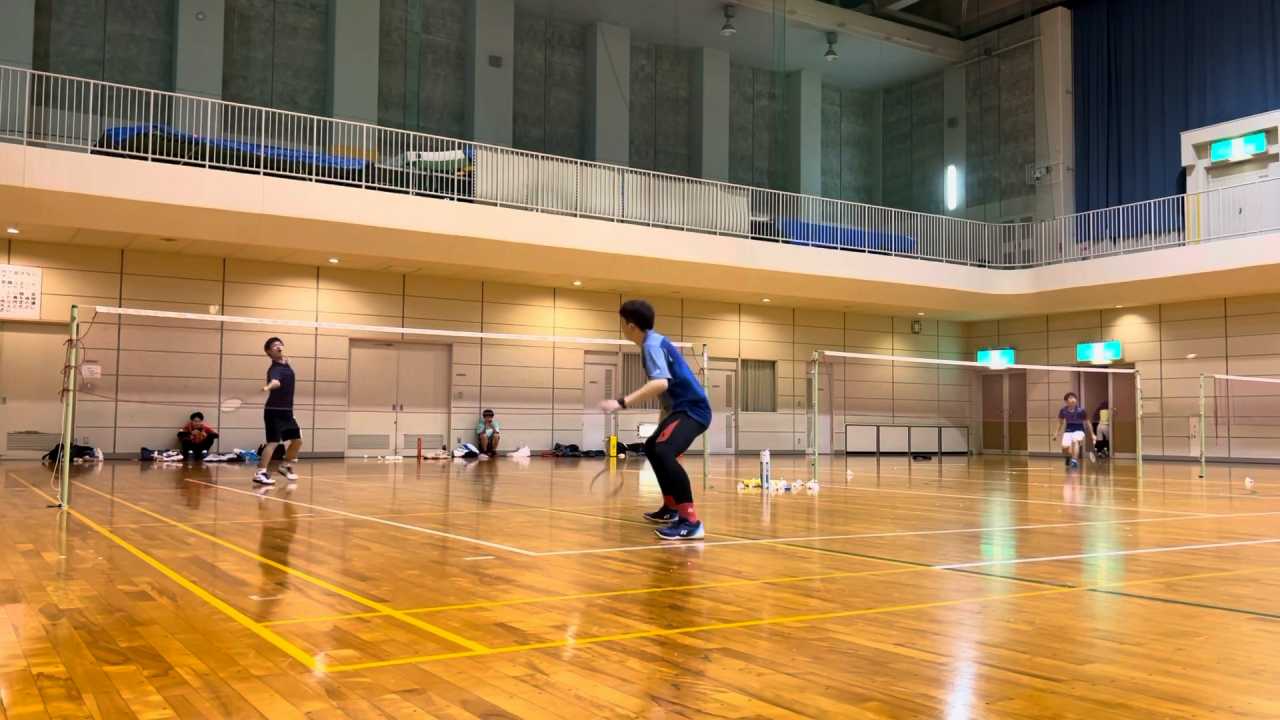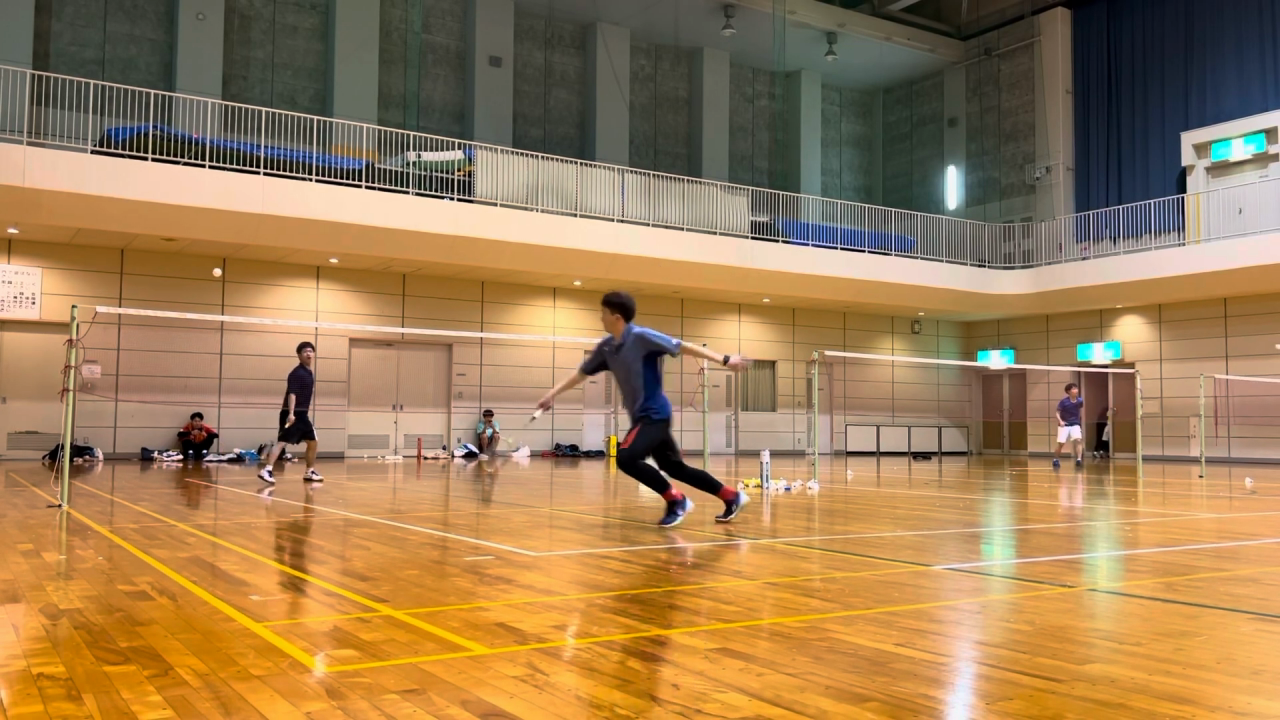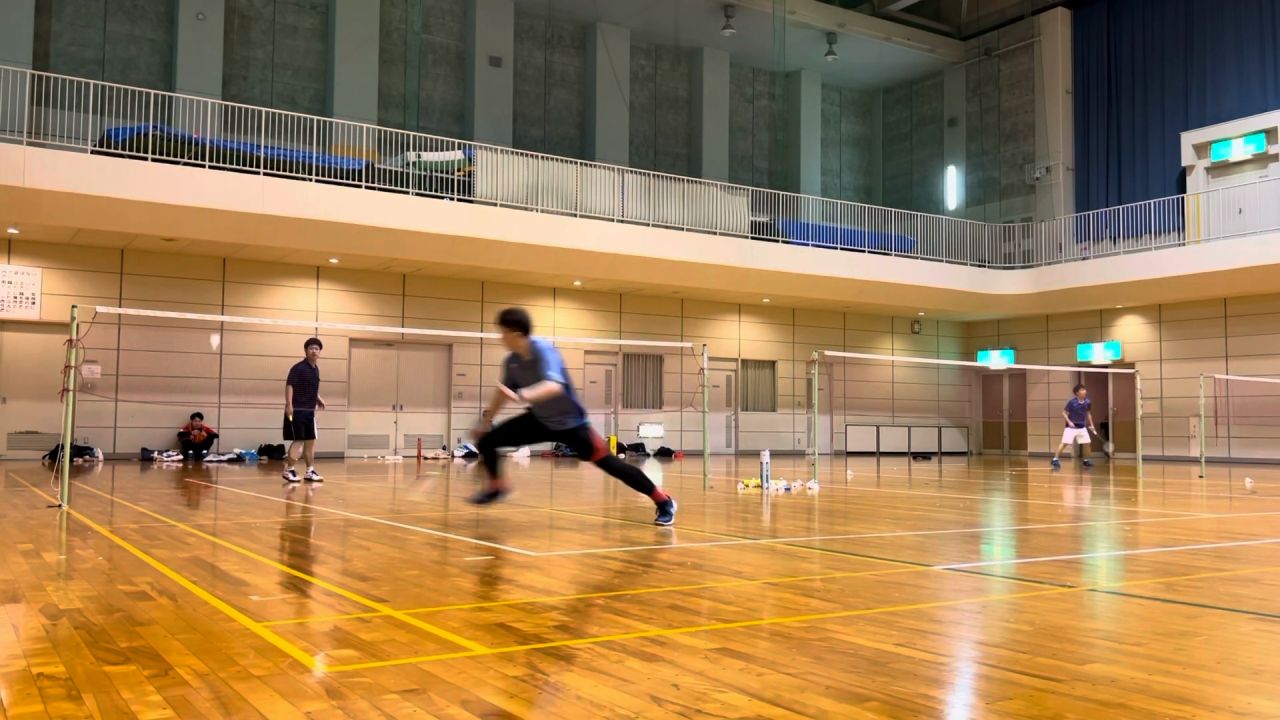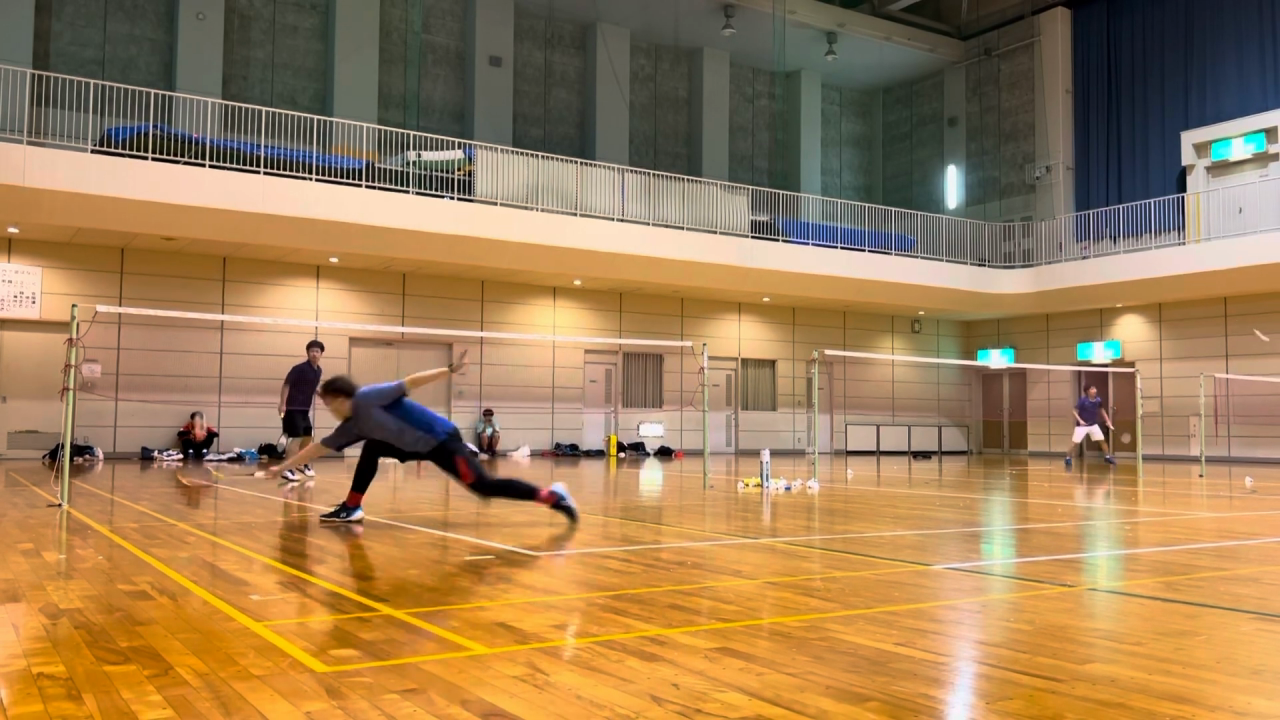
dt=0.3s
person 1, frame 1
left shoulder: (654, 345)
right shoulder: (654, 343)
left elbow: (661, 382)
left wrist: (622, 402)
right wrist: (667, 418)
left hip: (692, 411)
right hip: (683, 410)
left knee: (661, 452)
right knee: (655, 448)
left ankle: (690, 522)
right ankle: (671, 507)
person 1, frame 2
left shoulder: (641, 337)
right shoulder: (605, 347)
left elbow: (684, 347)
right elbow: (582, 373)
left wrist: (724, 359)
right wrist: (553, 394)
left hip: (653, 415)
right hip: (641, 417)
left knee: (626, 458)
right knee: (673, 466)
left ankle: (676, 501)
right ankle: (732, 497)
person 1, frame 3
left shoulder: (543, 351)
right shoulder: (513, 362)
left elbow: (555, 387)
right elbow: (503, 394)
left wrist: (522, 396)
right wrist: (486, 419)
left hip: (572, 422)
right hip: (540, 420)
left knee: (610, 464)
right knee: (488, 440)
left ankle: (663, 501)
right ankle: (496, 487)
person 1, frame 4
left shoulder: (368, 398)
right shoulder: (352, 424)
left elbow: (408, 383)
right elbow: (321, 447)
left wrist: (448, 369)
right wrist: (284, 466)
left hip: (440, 439)
right hip: (417, 446)
left knee: (484, 485)
right knee: (371, 449)
left ankle: (553, 496)
right ankle: (351, 507)
